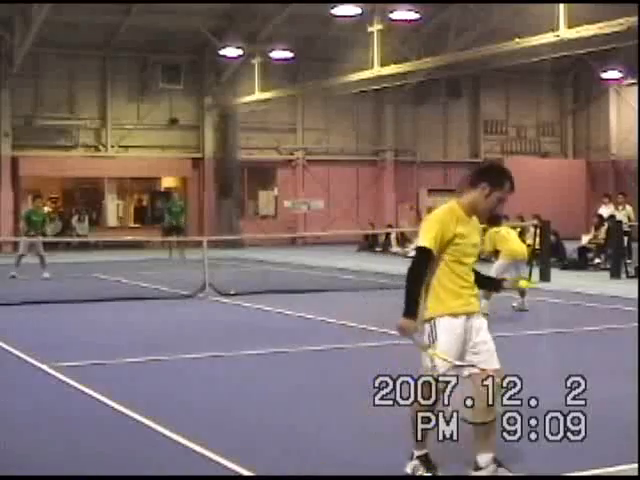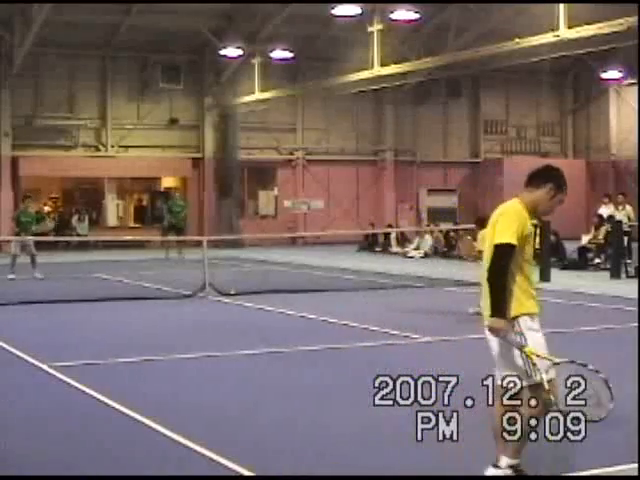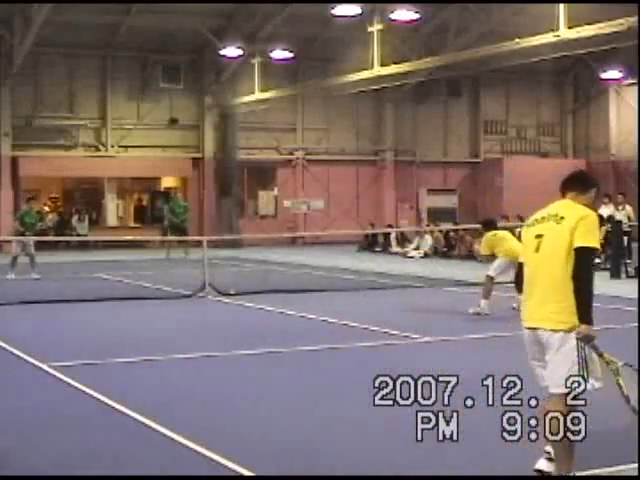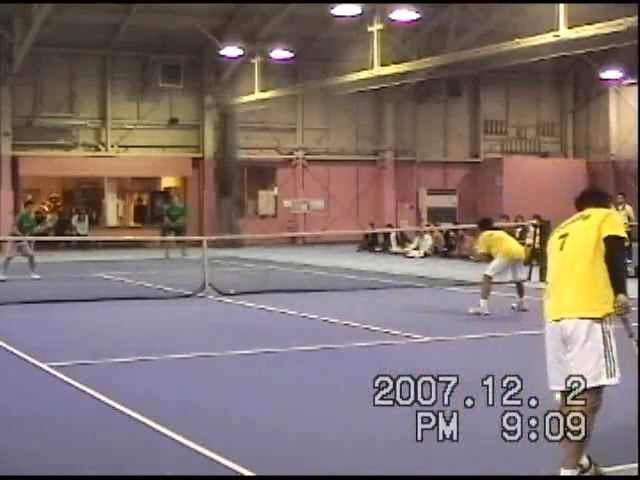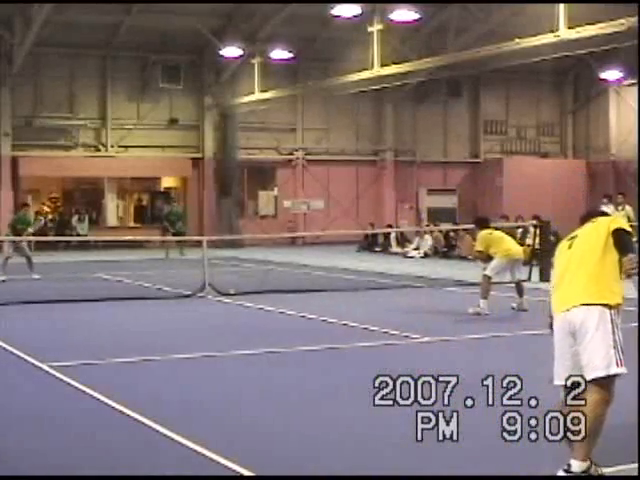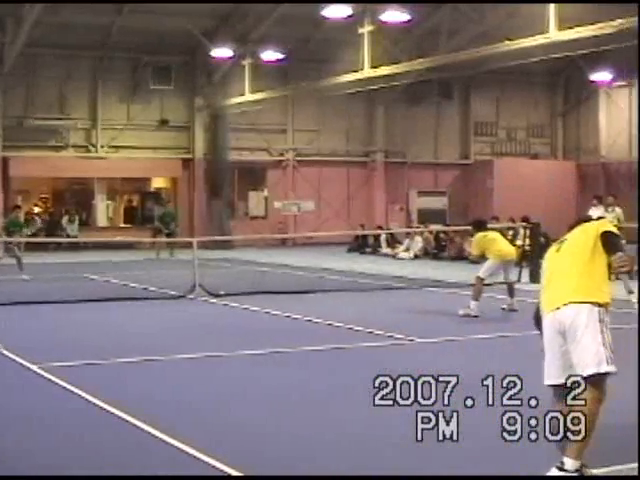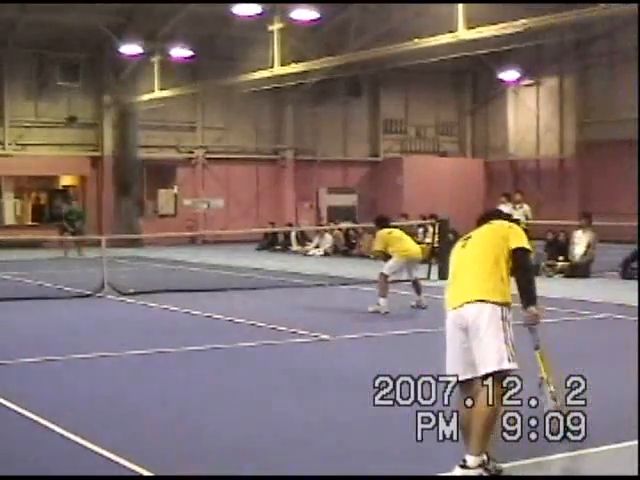
dt=0.4s
person 1, frame 1
left shoulder: (474, 224)
right shoulder: (442, 217)
right elbow: (418, 268)
left wrist: (499, 284)
right wrist: (409, 315)
left hip: (472, 315)
right hip: (443, 317)
left ankle: (485, 461)
right ankle: (419, 457)
person 1, frame 2
left shoulder: (515, 215)
right shoulder: (513, 213)
right elbow: (497, 267)
right wrist: (498, 315)
left hip: (517, 316)
right hip: (513, 319)
left knee: (509, 393)
right knee: (540, 393)
left ankle: (506, 466)
right ankle: (505, 463)
person 1, frame 3
left shoulder: (535, 219)
right shoulder: (585, 216)
right elbow: (582, 272)
right wrist: (585, 319)
left hip: (531, 319)
right hip: (564, 320)
left knee: (556, 393)
right knee: (562, 398)
left ankle: (550, 458)
right ankle: (564, 472)
person 1, frame 4
left shoulder: (559, 230)
right shoulder: (608, 216)
right elbow: (614, 254)
right wrist: (620, 292)
left hip: (555, 315)
right hip: (588, 314)
left knee: (570, 396)
right knee: (587, 397)
left ankle: (578, 462)
right ankle: (570, 470)
person 1, frame 5
left shoulder: (565, 243)
right shoulder: (611, 222)
right elbow: (622, 237)
left wrist: (556, 327)
right wrist: (629, 256)
left hip: (562, 311)
right hip: (595, 307)
right knee: (600, 389)
left ankle: (579, 463)
right ankle: (577, 467)
person 1, frame 6
left shoulder: (555, 249)
right shoulder: (599, 226)
right elbow: (609, 237)
left wrist: (549, 338)
right wrist: (618, 254)
left hip: (551, 312)
right hip: (584, 307)
left knee: (563, 394)
right knee: (592, 388)
left ankle: (568, 464)
right ankle: (569, 467)
person 1, frame 7
left shoulder: (462, 243)
right shoulder: (509, 228)
right elbow: (521, 262)
right wrist: (530, 304)
left hip: (455, 308)
right hip: (487, 306)
left knee: (468, 389)
right knee: (493, 384)
left ankle: (476, 460)
right ankle: (472, 464)
